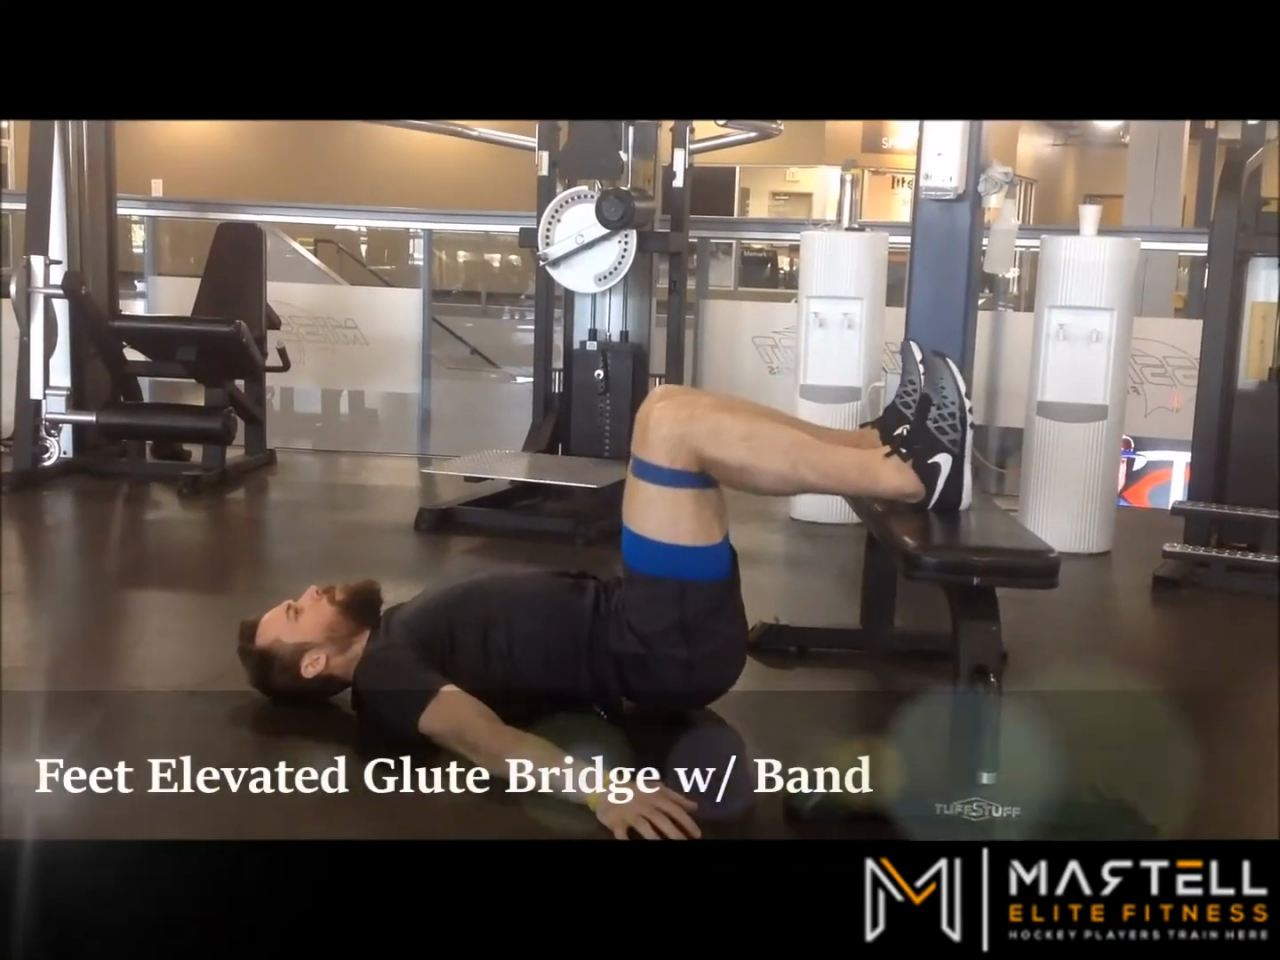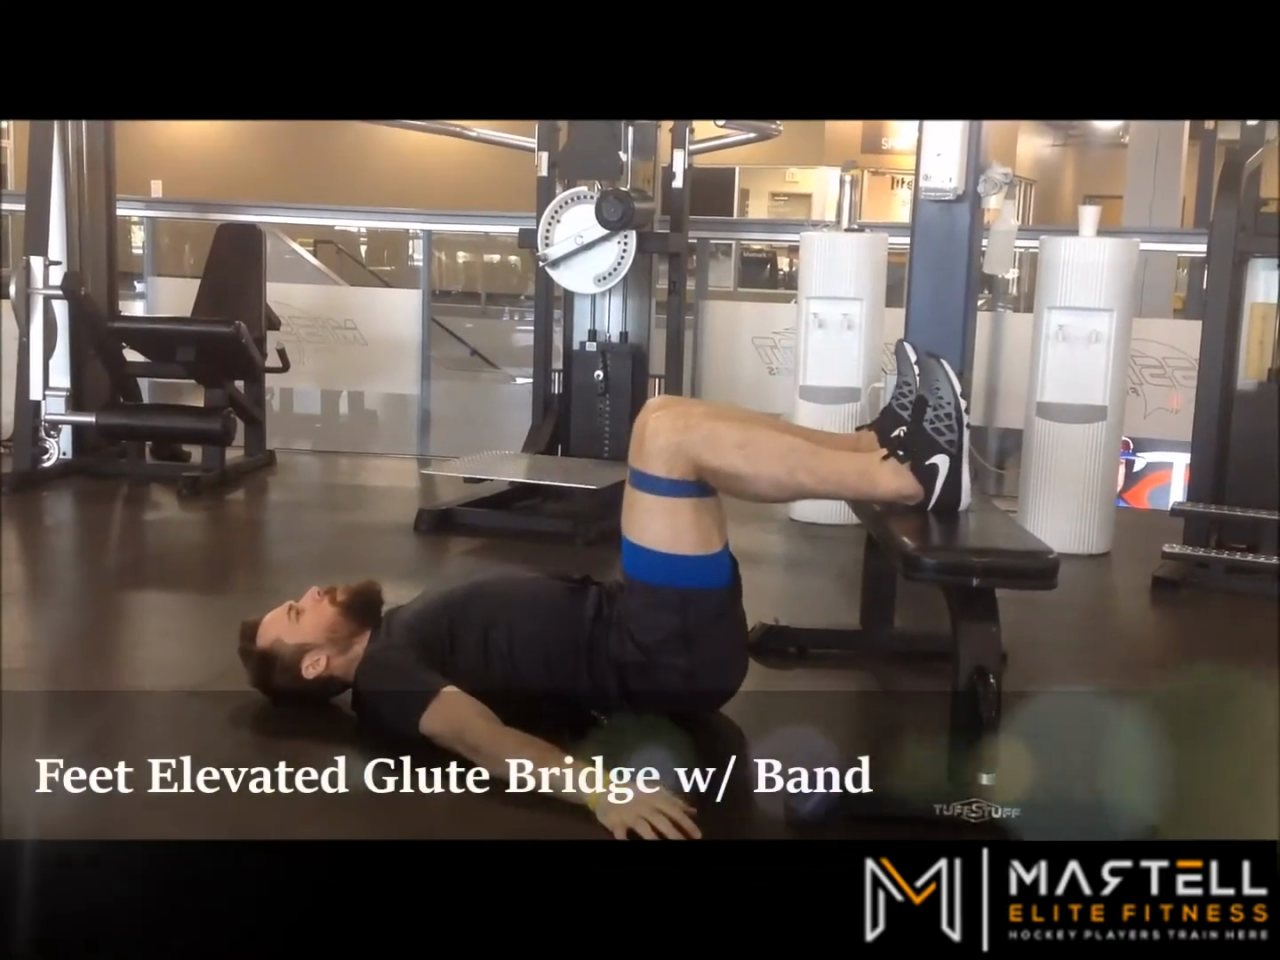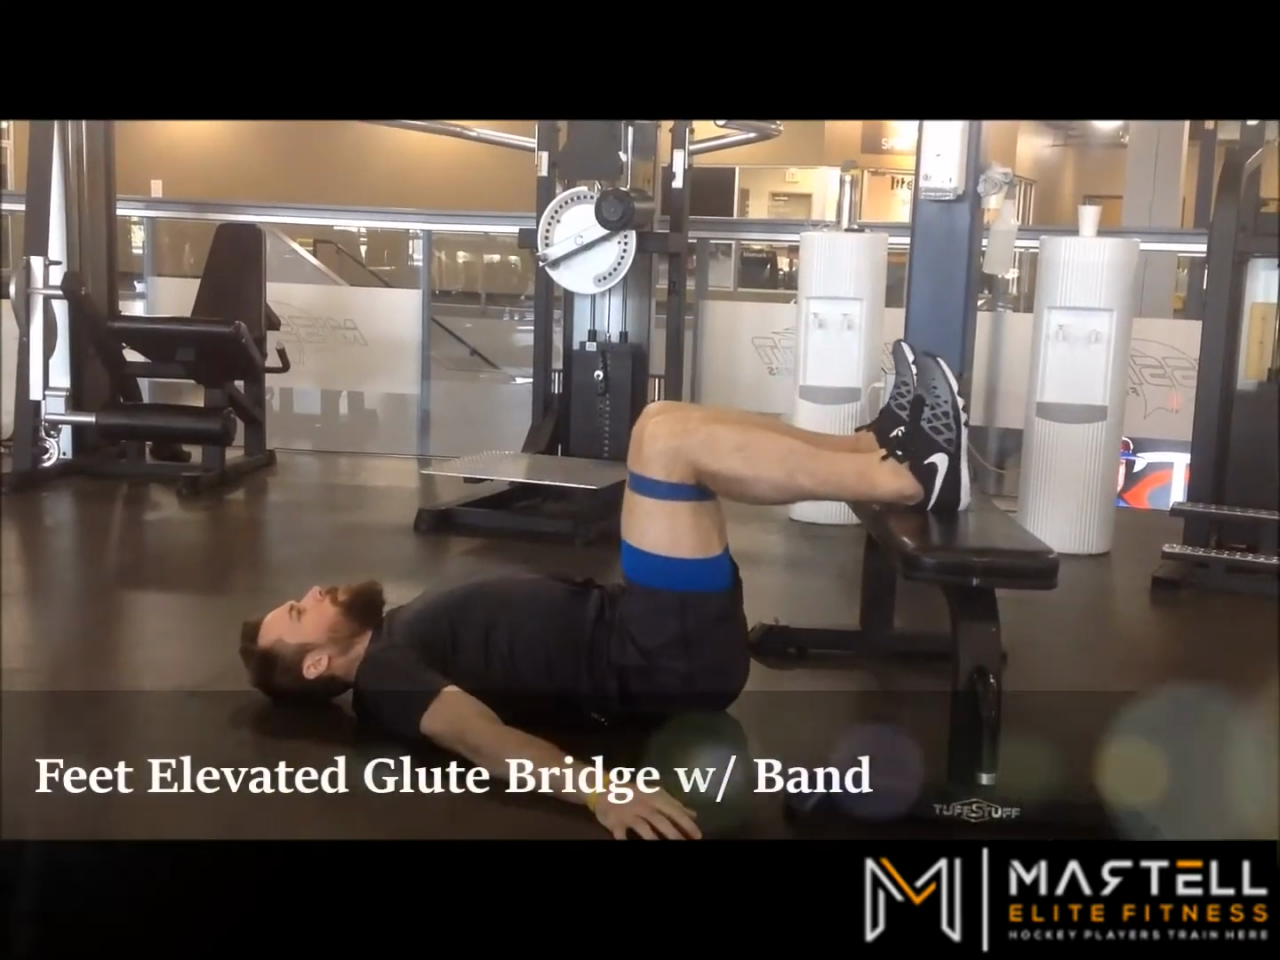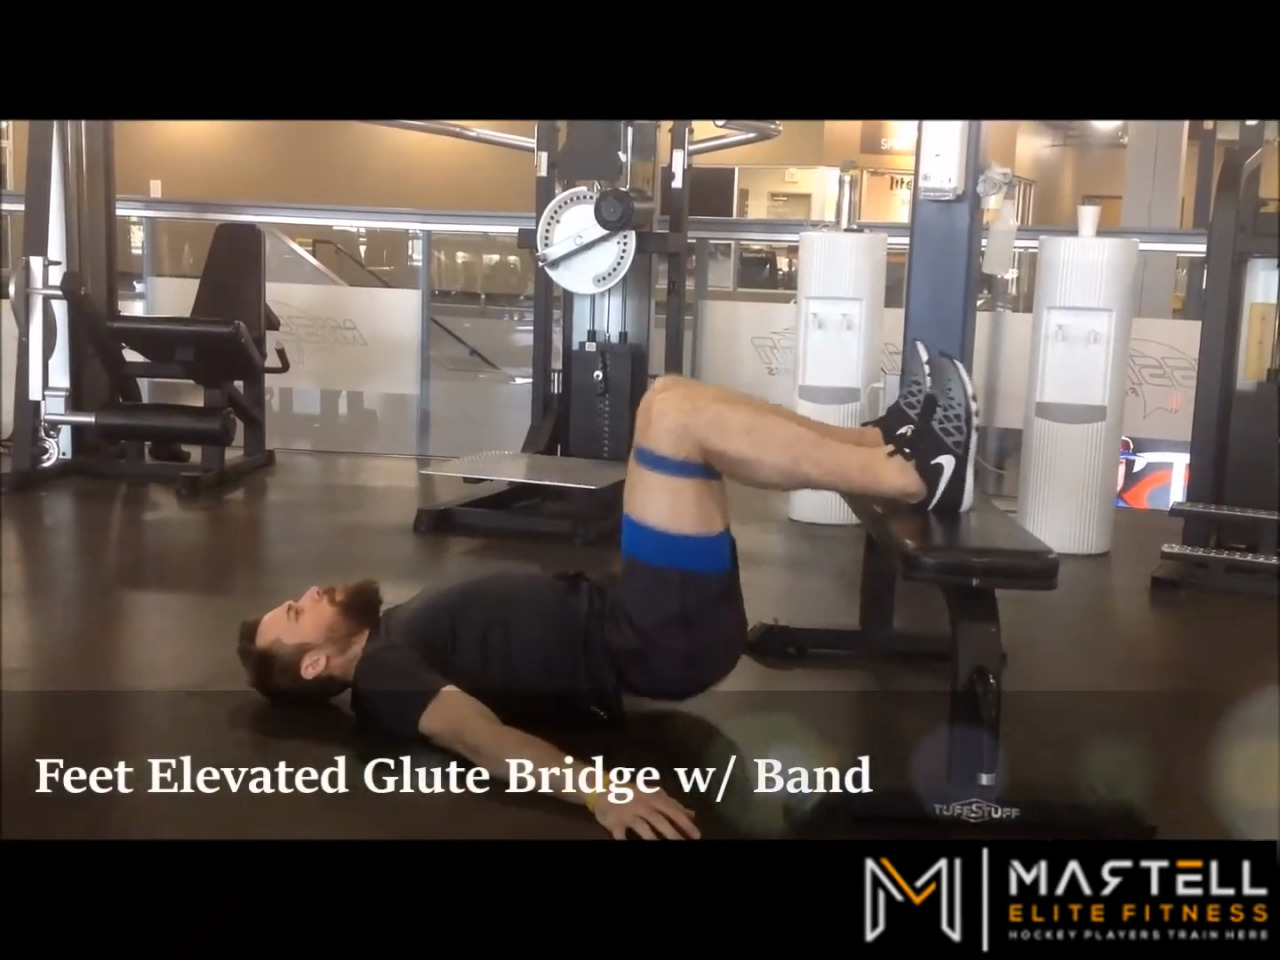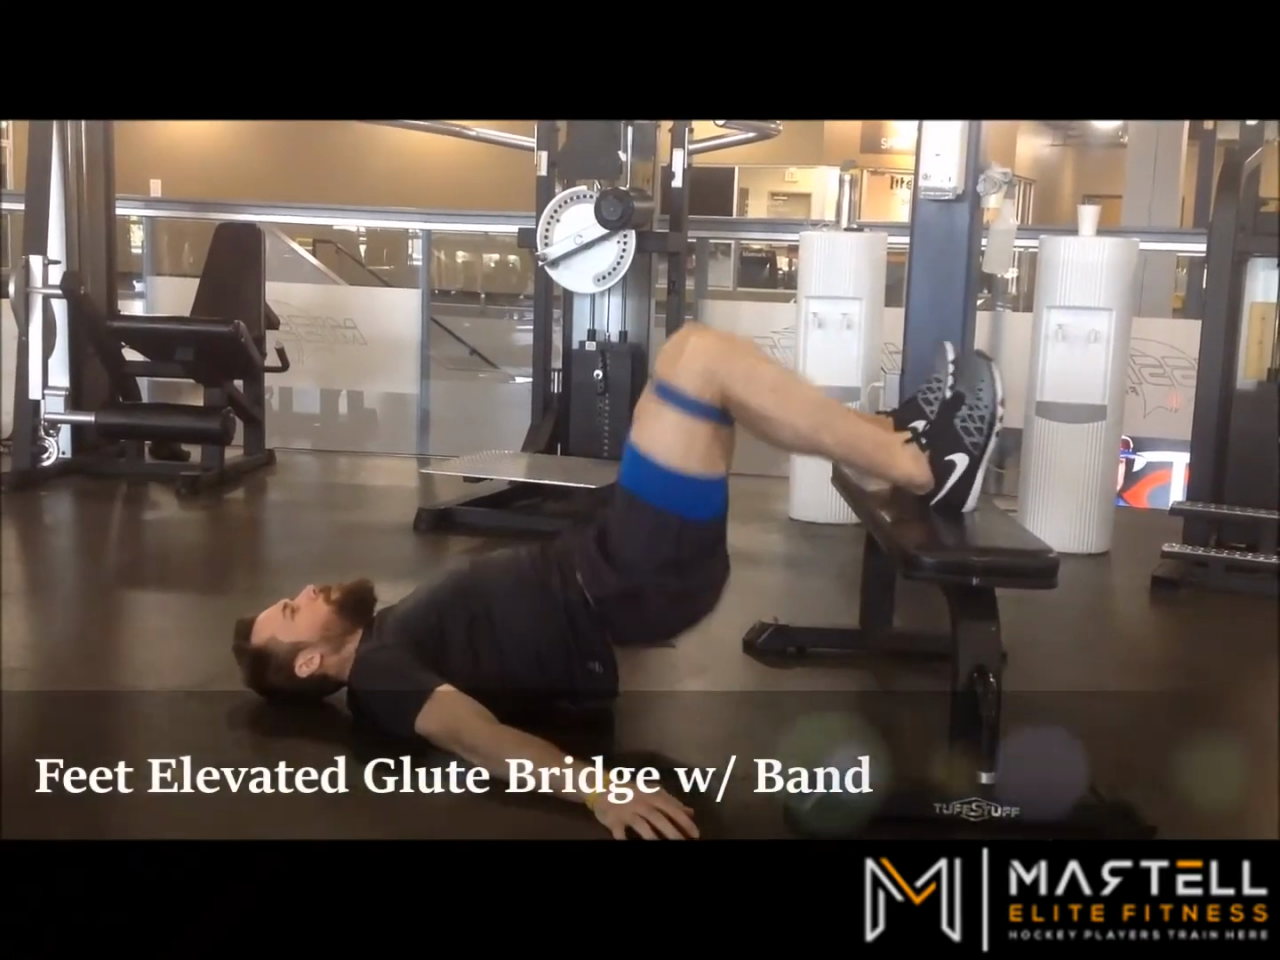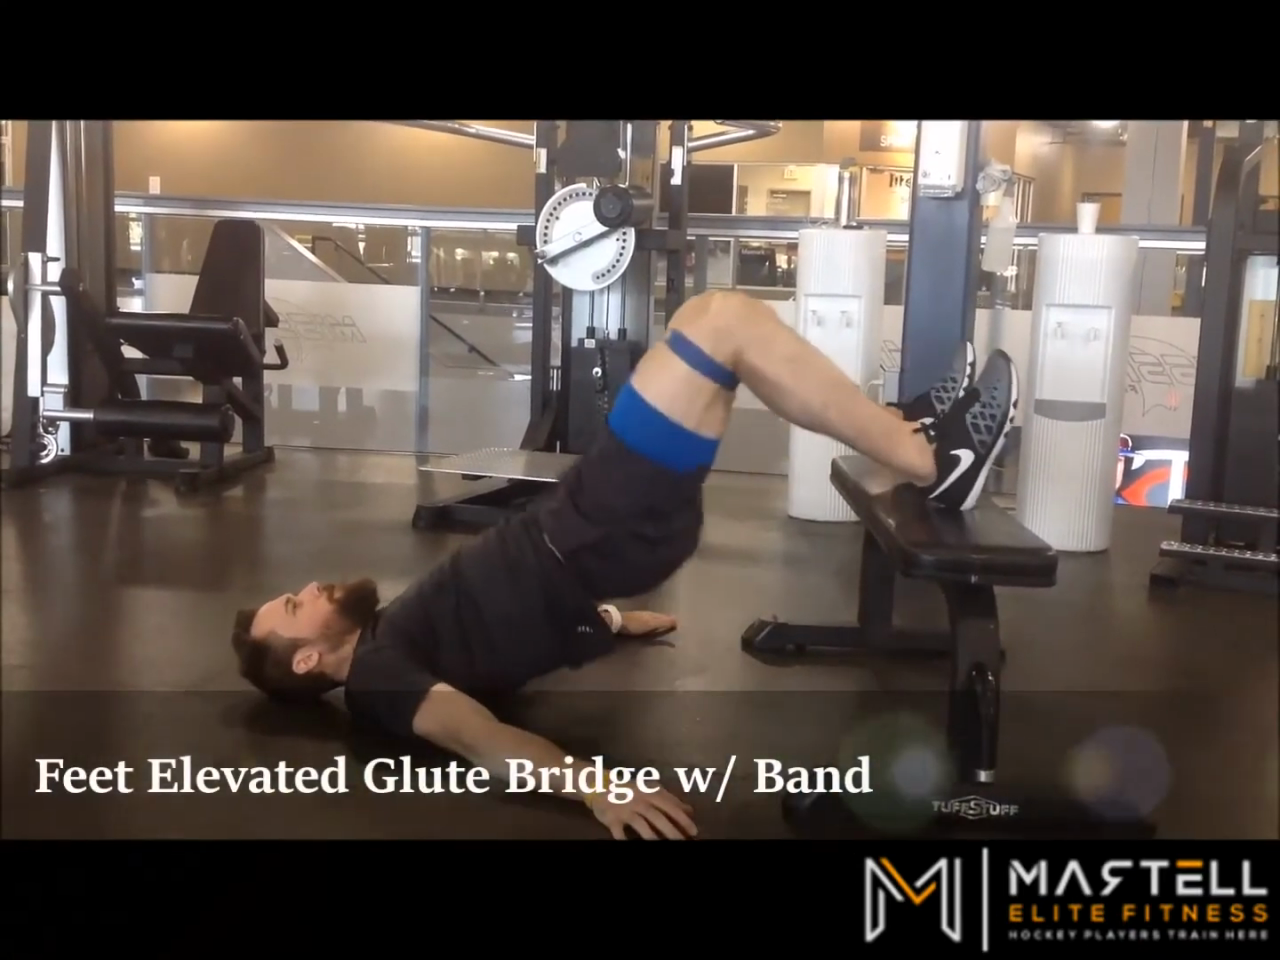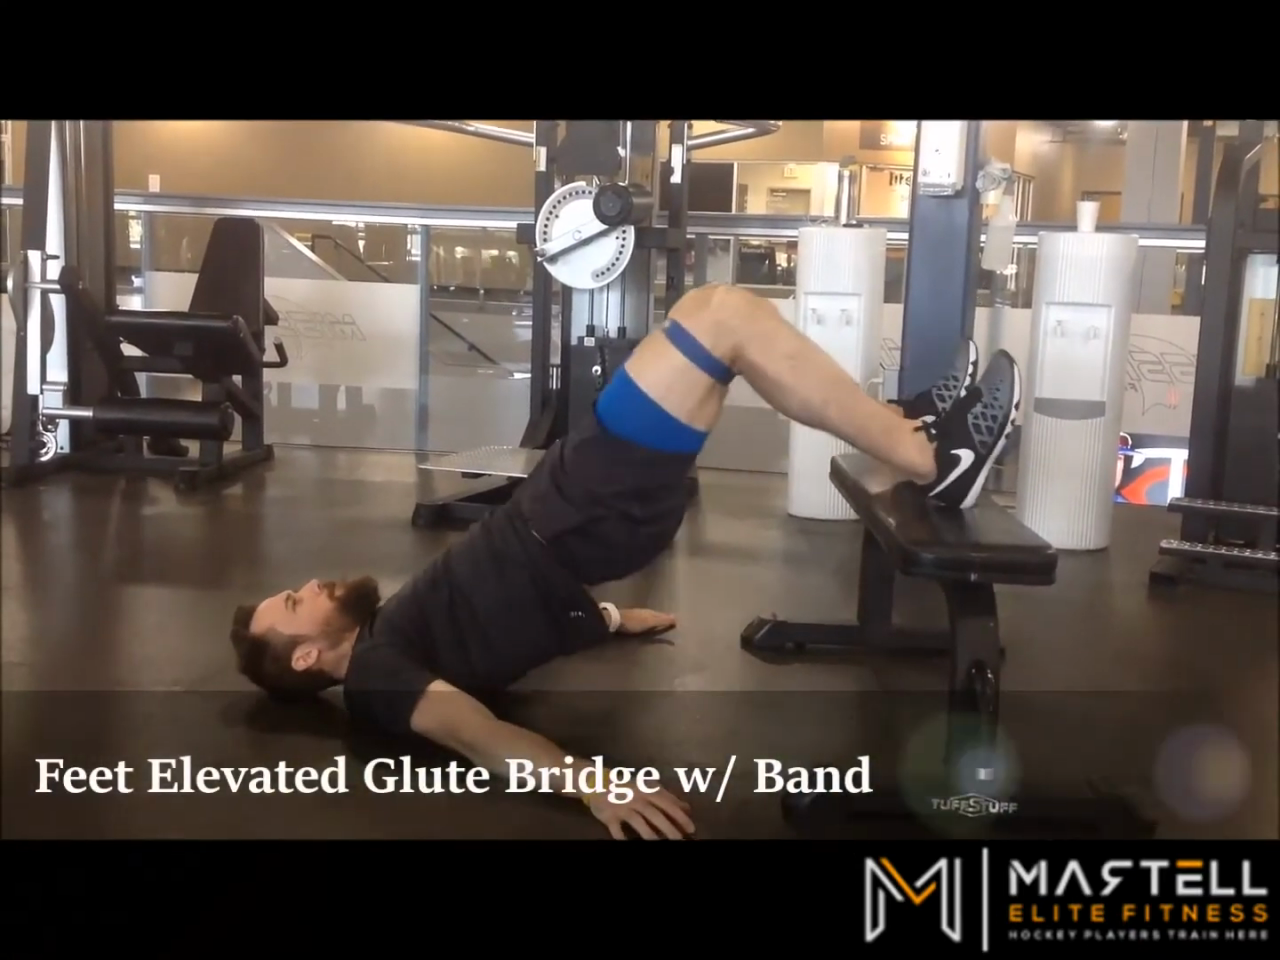
dt=0.2s
person 1, frame 1
left shoulder: (398, 632)
right shoulder: (385, 677)
right elbow: (478, 734)
right wrist: (593, 788)
left hip: (621, 615)
right hip: (660, 649)
left knee: (680, 417)
right knee: (670, 420)
left ankle: (883, 440)
right ankle: (919, 476)
person 1, frame 2
left shoulder: (399, 633)
right shoulder: (386, 679)
right elbow: (478, 736)
right wrist: (594, 790)
left hip: (622, 621)
right hip: (659, 657)
left knee: (678, 426)
right knee: (667, 430)
left ankle: (884, 444)
right ankle: (917, 478)
person 1, frame 3
left shoulder: (399, 634)
right shoulder: (387, 678)
right elbow: (482, 736)
right wrist: (594, 790)
left hip: (620, 624)
right hip: (662, 659)
left knee: (675, 433)
right knee: (666, 435)
left ankle: (884, 445)
right ankle: (917, 479)
person 1, frame 4
left shoulder: (395, 636)
right shoulder: (384, 677)
right elbow: (479, 736)
right wrist: (593, 789)
left hip: (616, 624)
right hip: (661, 638)
left knee: (684, 412)
right knee: (674, 407)
left ankle: (890, 442)
right ankle: (920, 475)
person 1, frame 5
left shoulder: (387, 638)
right shoulder: (378, 680)
right elbow: (474, 734)
right wrist: (592, 787)
left hip: (596, 580)
right hip: (631, 582)
left knee: (700, 359)
right knee: (700, 355)
left ankle: (899, 434)
right ankle: (928, 468)
person 1, frame 6
left shoulder: (384, 637)
right shoulder: (376, 677)
right elbow: (474, 735)
left wrist: (606, 617)
right wrist: (593, 785)
left hip: (577, 538)
right hip: (606, 530)
left knee: (722, 324)
right knee: (722, 319)
left ankle: (910, 431)
right ankle: (932, 460)
person 1, frame 7
left shoulder: (384, 636)
right shoulder: (374, 676)
right elbow: (471, 731)
right wrist: (589, 782)
left hip: (564, 519)
right hip: (590, 512)
left knee: (723, 316)
right knee: (723, 313)
left ankle: (910, 427)
right ankle: (932, 459)
